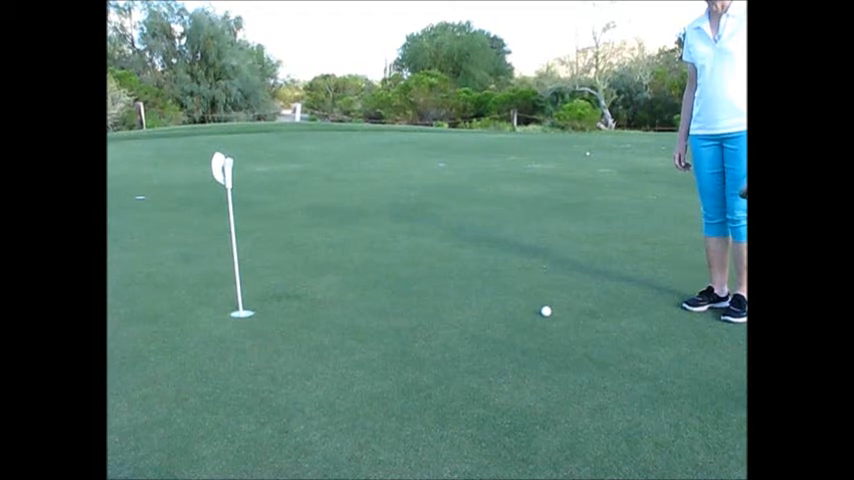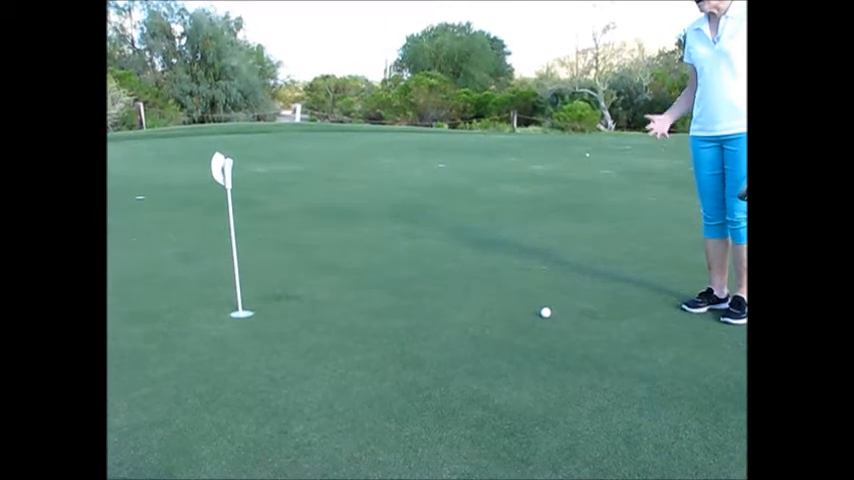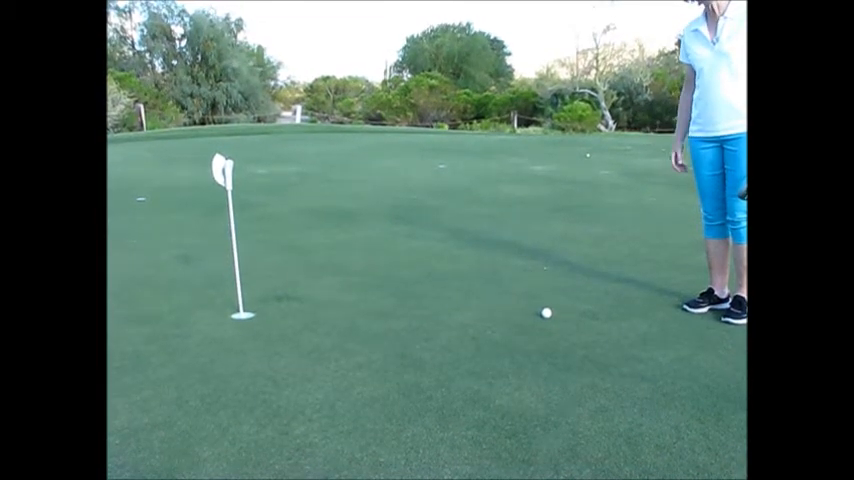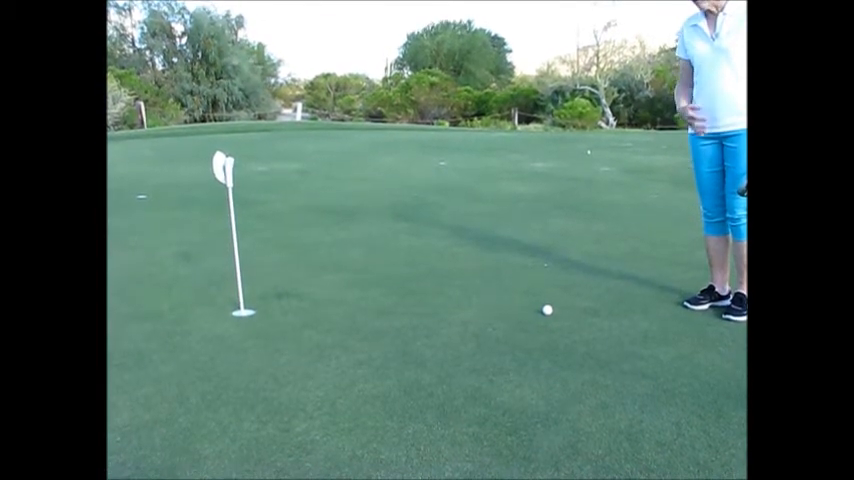
dt=1s
person 1, frame 1
right shoulder: (693, 30)
right wrist: (682, 138)
left hip: (741, 130)
right hip: (704, 134)
left knee: (739, 214)
right knee: (713, 214)
left ankle: (742, 294)
right ankle: (717, 289)
person 1, frame 2
right shoulder: (693, 32)
right wrist: (666, 118)
left hip: (741, 132)
right hip: (703, 135)
left knee: (739, 215)
right knee: (712, 215)
left ankle: (742, 294)
right ankle: (717, 290)
person 1, frame 3
right shoulder: (691, 32)
right wrist: (678, 139)
left hip: (741, 131)
right hip: (703, 136)
left knee: (739, 215)
right knee: (712, 216)
left ankle: (742, 294)
right ankle: (718, 290)
person 1, frame 4
right shoulder: (688, 28)
right wrist: (683, 108)
left hip: (741, 129)
right hip: (703, 132)
left knee: (739, 213)
right knee: (712, 213)
left ankle: (742, 292)
right ankle: (719, 287)
